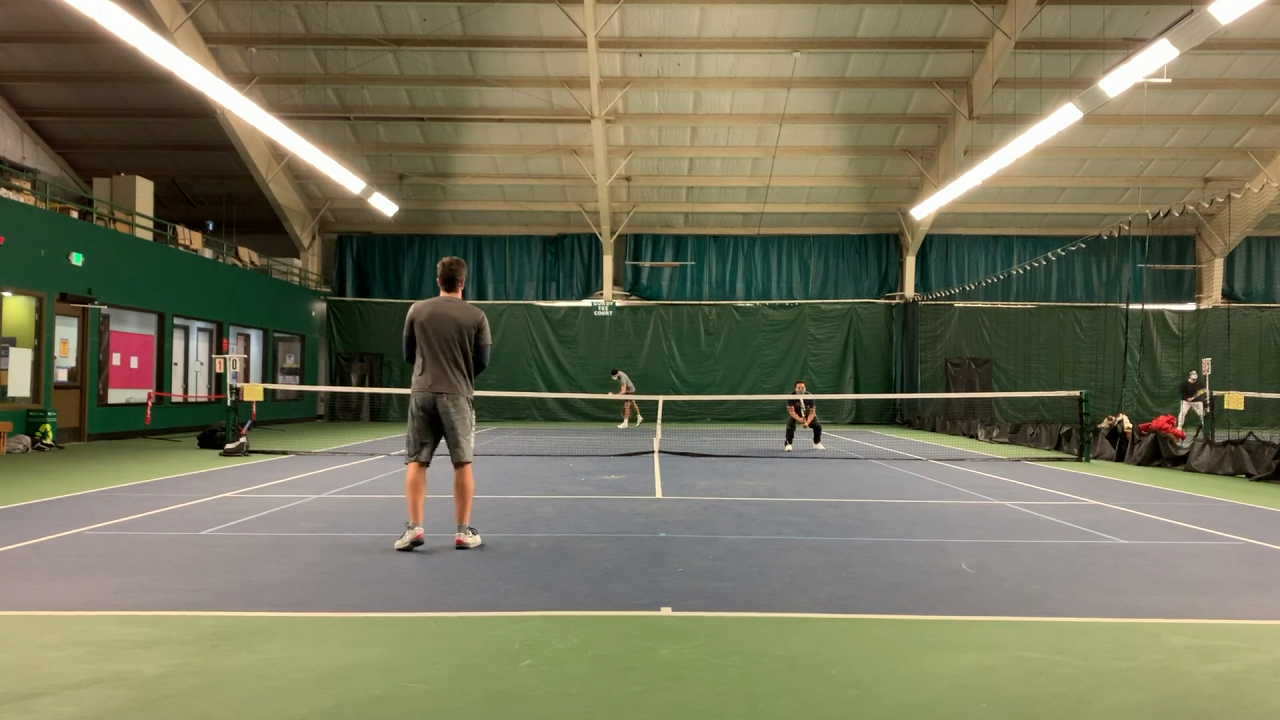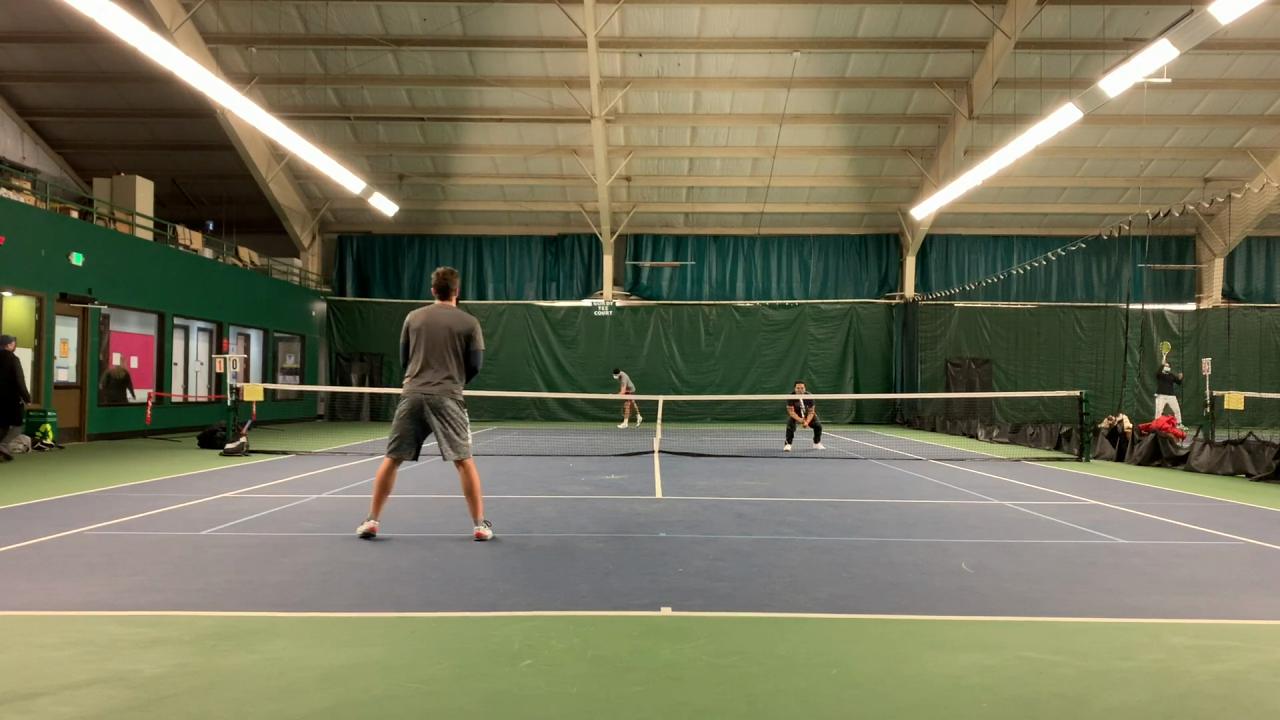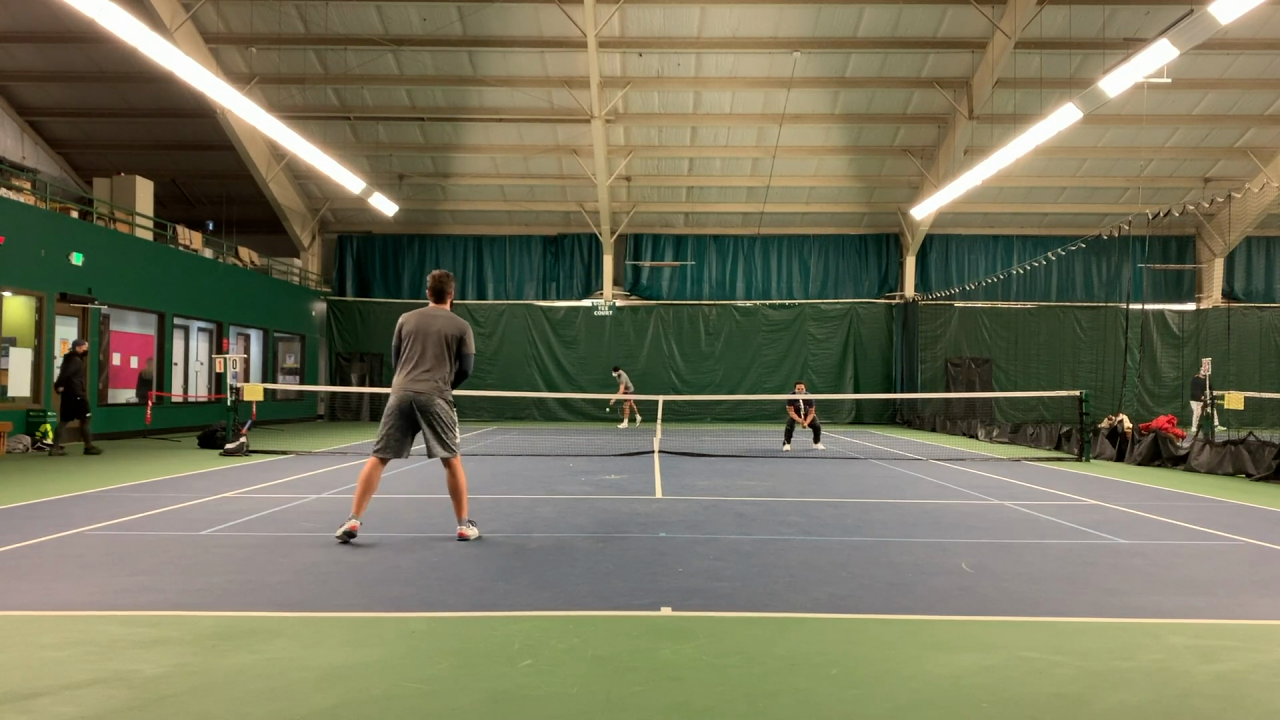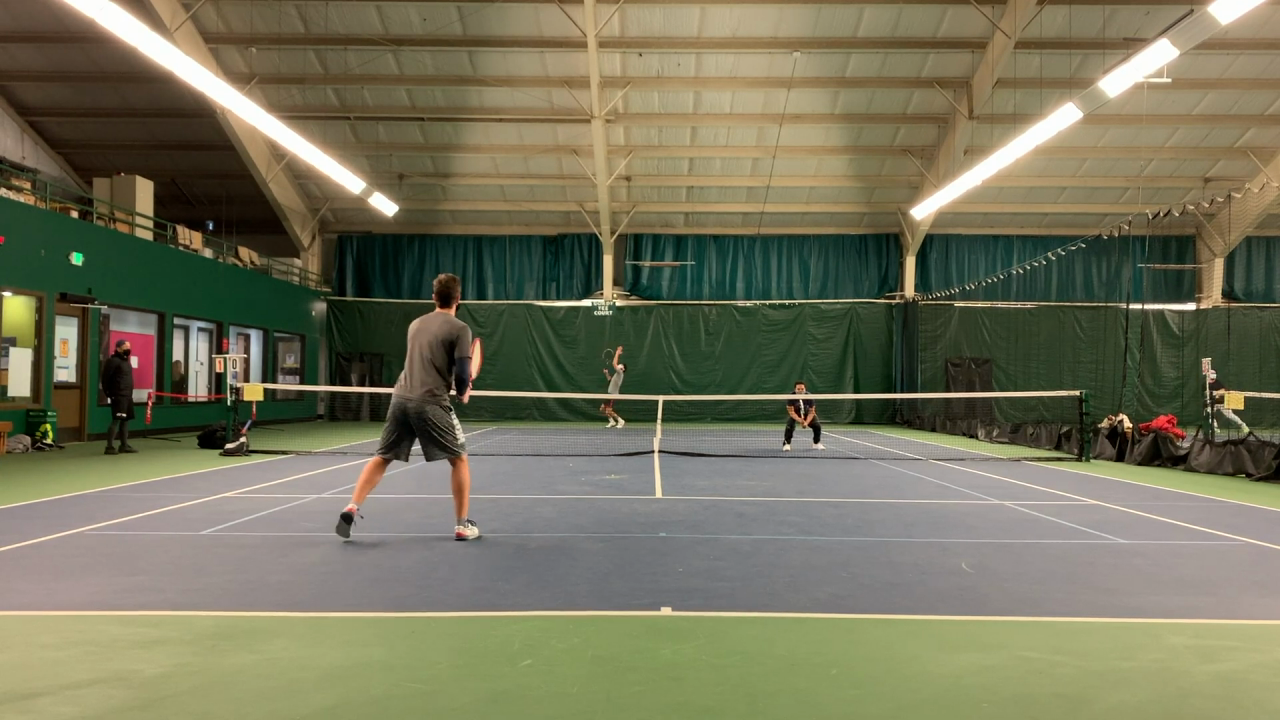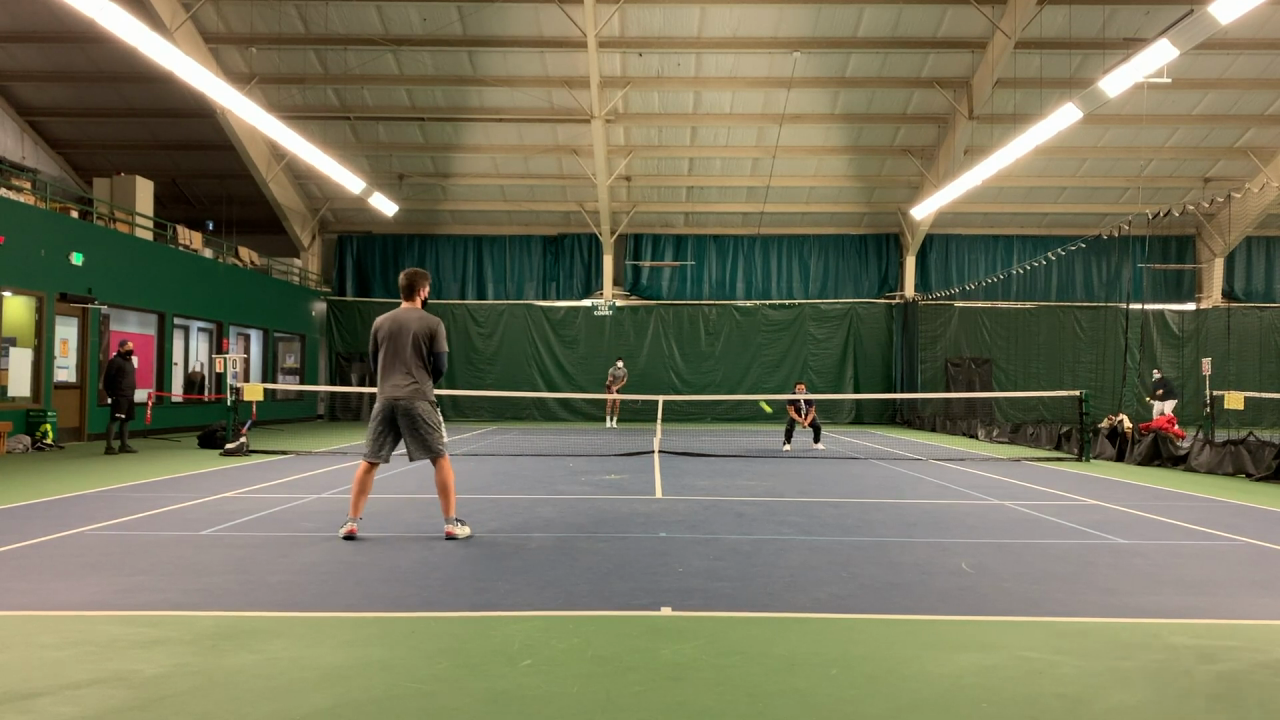
dt=1s
person 1, frame 1
left shoulder: (417, 310)
right shoulder: (476, 316)
left elbow: (408, 353)
right elbow: (482, 361)
left hip: (423, 394)
right hip: (457, 396)
left knee: (416, 462)
right knee: (462, 464)
left ankle: (415, 528)
right ankle: (463, 531)
person 1, frame 2
left shoulder: (413, 318)
right shoulder: (469, 323)
left elbow: (405, 358)
right elbow: (474, 366)
left hip: (413, 396)
right hip: (447, 399)
left knee: (392, 459)
right knee: (464, 461)
left ankle: (372, 520)
right ankle: (480, 524)
person 1, frame 3
left shoulder: (406, 320)
right shoulder: (461, 327)
left elbow: (397, 359)
right elbow: (465, 369)
left hip: (402, 394)
right hip: (436, 398)
left knee: (378, 458)
right knee: (452, 460)
left ankle: (354, 520)
right ankle: (464, 525)
person 1, frame 4
left shoulder: (416, 324)
right shoulder: (460, 329)
right elbow: (462, 374)
right wrist: (463, 392)
left hip: (401, 399)
right hip: (431, 404)
left knee: (382, 458)
right knee: (459, 460)
left ankle: (352, 508)
right ankle: (463, 524)
person 1, frame 5
left shoulder: (380, 322)
right shoulder: (432, 323)
left elbow: (374, 365)
right elbow: (441, 366)
left hip: (385, 400)
right hip: (418, 401)
left knee: (369, 462)
right knee: (441, 459)
left ankle: (351, 522)
right ankle: (451, 523)
